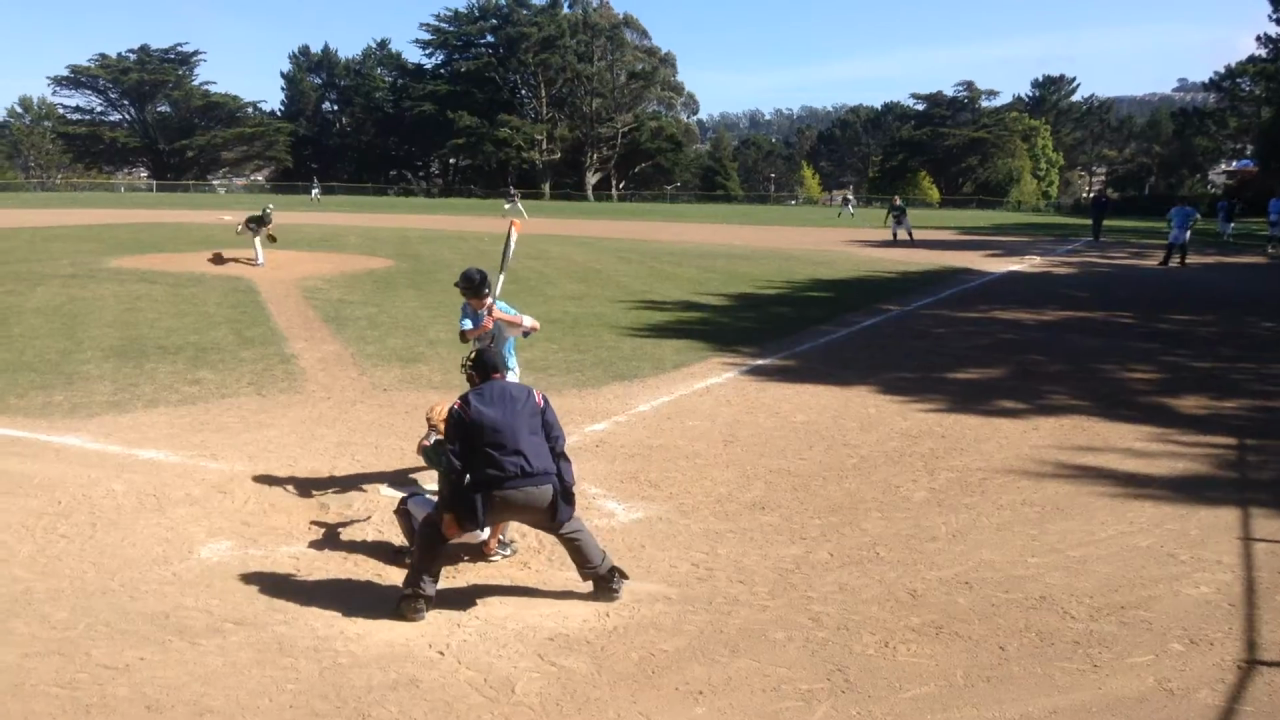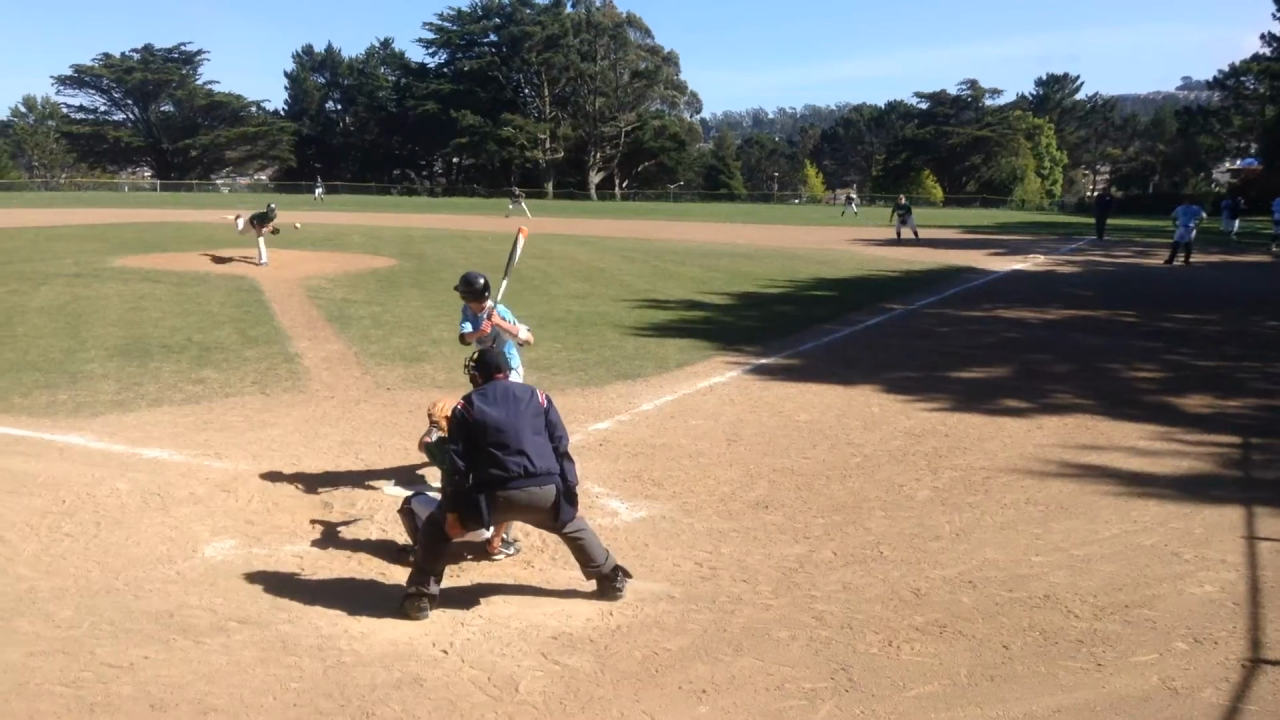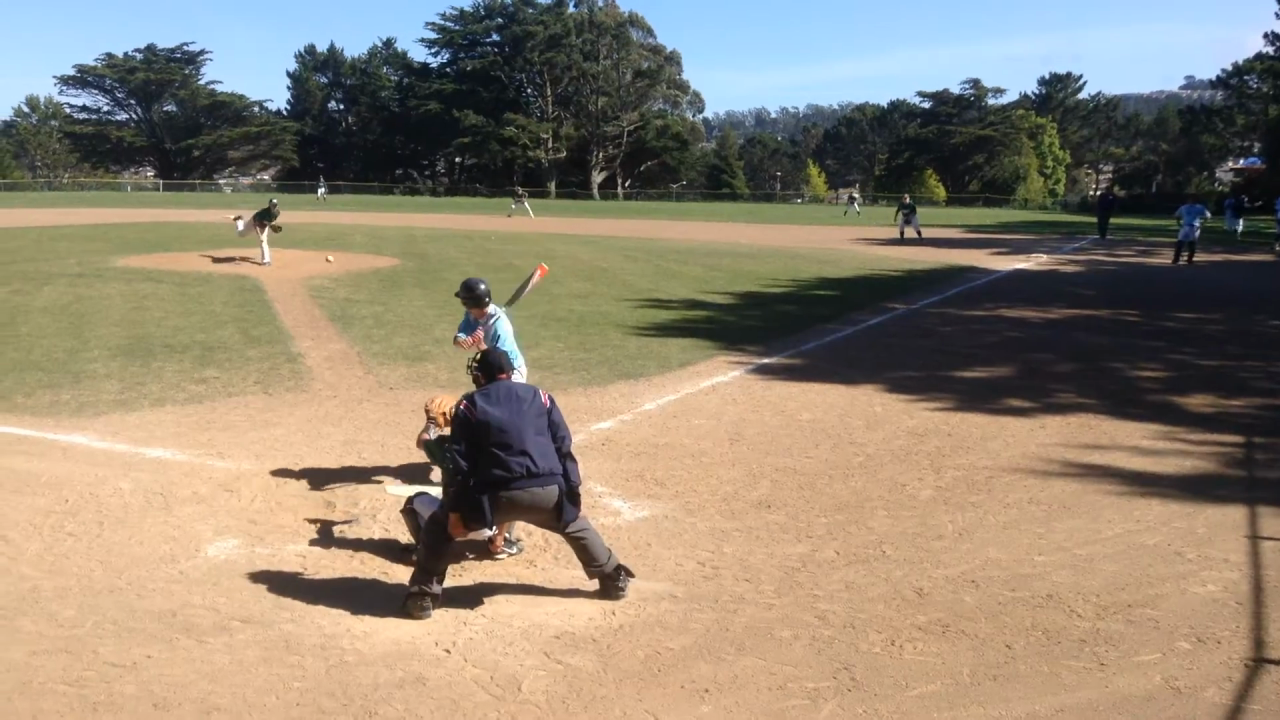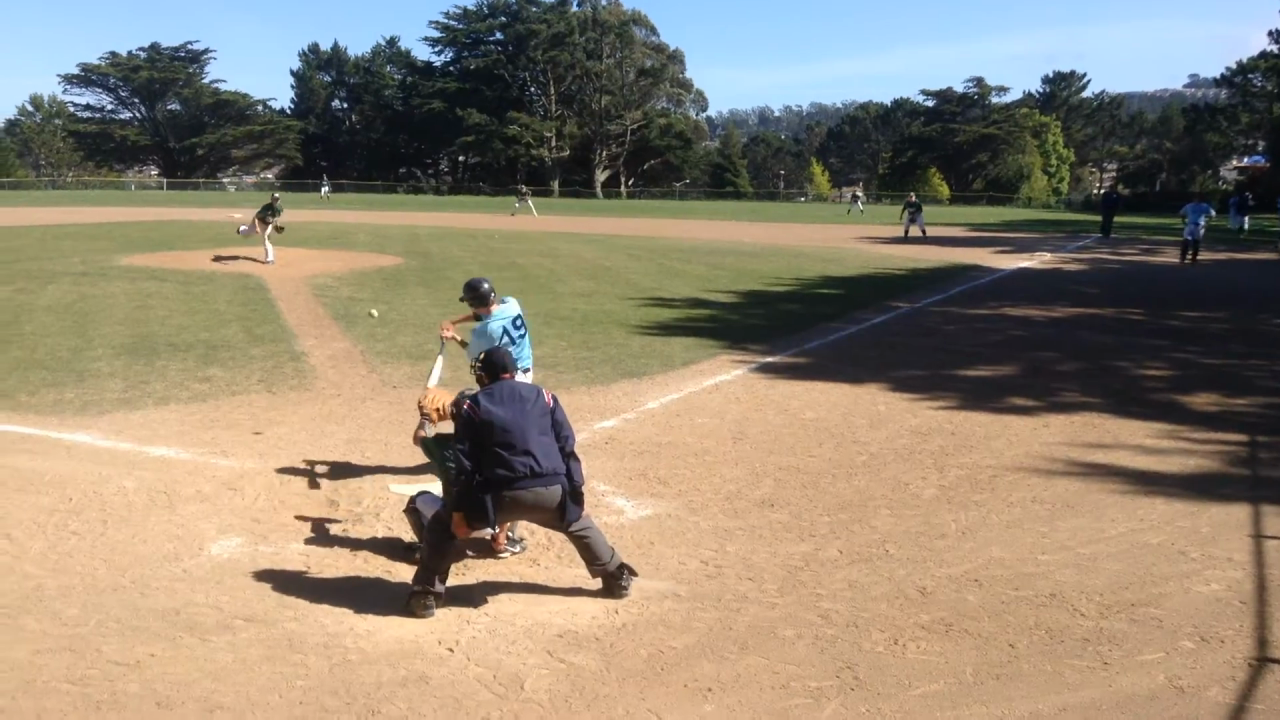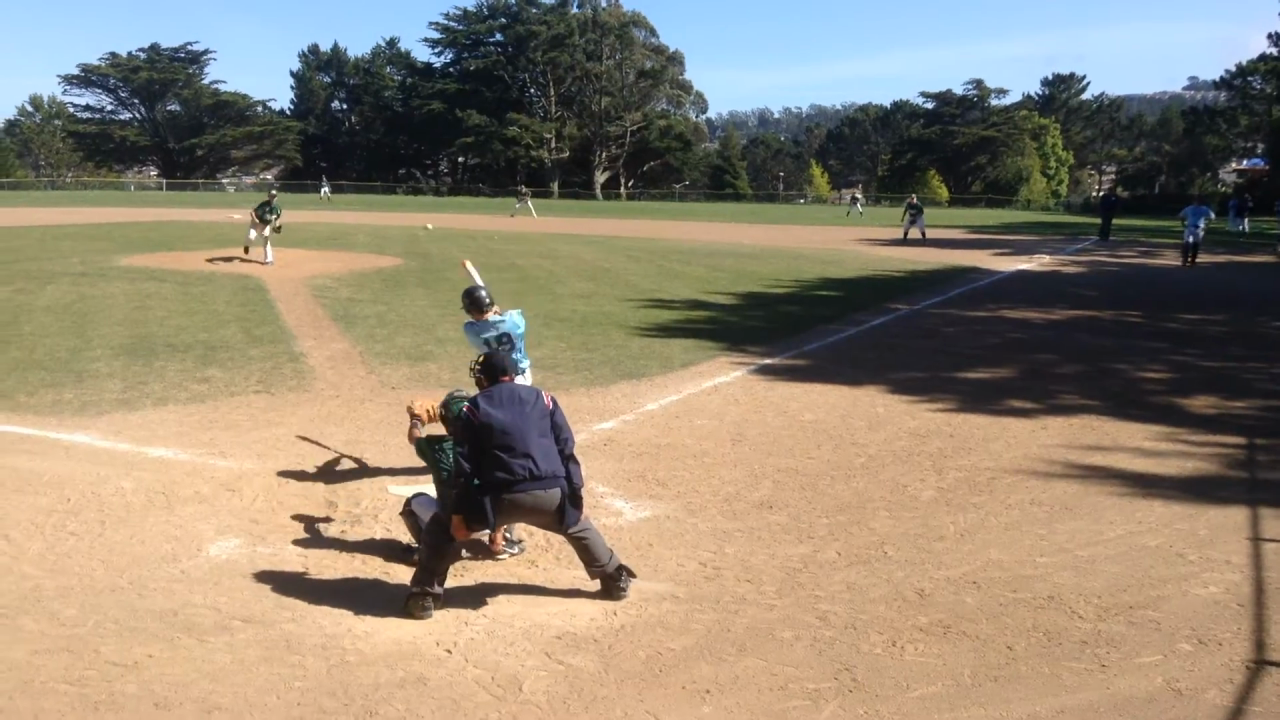
dt=0.1s
person 1, frame 1
left shoulder: (463, 406)
right shoulder: (534, 397)
left elbow: (455, 465)
right elbow: (557, 448)
left wrist: (449, 510)
right wrist: (566, 493)
left hip: (493, 495)
right hip: (542, 492)
left knee: (433, 528)
right knee: (569, 524)
left ankle: (417, 598)
right ankle: (607, 581)
person 1, frame 2
left shoulder: (467, 407)
right shoulder: (537, 396)
left elbow: (459, 465)
right elbow: (561, 448)
left wrist: (452, 511)
right wrist: (569, 494)
left hip: (497, 495)
right hip: (545, 492)
left knee: (436, 527)
right knee: (572, 523)
left ankle: (421, 597)
right ankle: (611, 580)
person 1, frame 3
left shoulder: (469, 406)
right shoulder: (540, 397)
left elbow: (462, 464)
right elbow: (564, 448)
left wrist: (455, 511)
right wrist: (573, 494)
left hip: (500, 496)
right hip: (548, 493)
left knee: (438, 526)
right knee: (575, 522)
left ankle: (424, 596)
right ankle: (613, 579)
person 1, frame 4
left shoulder: (473, 406)
right shoulder: (543, 396)
left elbow: (465, 464)
right elbow: (567, 447)
left wrist: (459, 511)
right wrist: (576, 493)
left hip: (503, 495)
right hip: (551, 492)
left knee: (442, 525)
right knee: (578, 521)
left ankle: (427, 595)
right ankle: (616, 578)
person 1, frame 5
left shoulder: (473, 409)
right shoulder: (543, 399)
left elbow: (464, 467)
right elbow: (567, 450)
left wrist: (458, 513)
right wrist: (576, 496)
left hip: (503, 498)
right hip: (551, 495)
left knee: (441, 527)
right knee: (578, 522)
left ankle: (424, 596)
right ankle: (615, 579)
person 2, frame 1
left shoulder: (442, 449)
left elbow: (421, 449)
left wrist: (433, 429)
right wrist: (493, 541)
right hip: (480, 531)
left knee: (408, 501)
right ankle: (498, 545)
person 2, frame 2
left shoulder: (445, 447)
left elbow: (423, 445)
left wrist: (434, 426)
right wrist: (497, 539)
right hip: (483, 529)
left knee: (412, 501)
right ankle: (501, 544)
person 2, frame 3
left shoulder: (445, 446)
left elbow: (421, 442)
left wrist: (432, 421)
right wrist: (500, 536)
right hip: (485, 526)
left knee: (415, 501)
right ankle: (505, 542)
person 2, frame 4
left shoulder: (443, 444)
left elbow: (418, 438)
left wrist: (426, 417)
right wrist: (502, 534)
left knee: (417, 500)
right ankle: (508, 540)
person 2, frame 5
left shoulder: (434, 446)
left elbow: (413, 438)
left wrist: (416, 420)
right wrist: (499, 533)
left knee: (413, 502)
right ankle: (504, 542)
